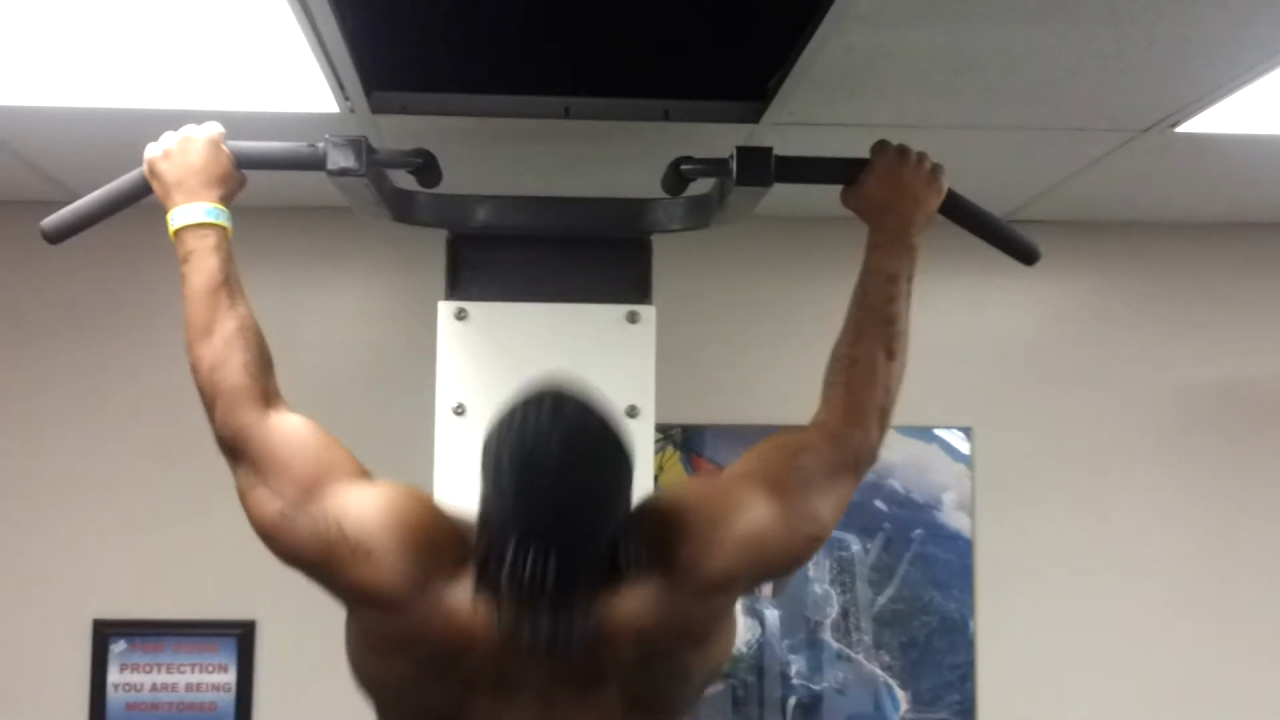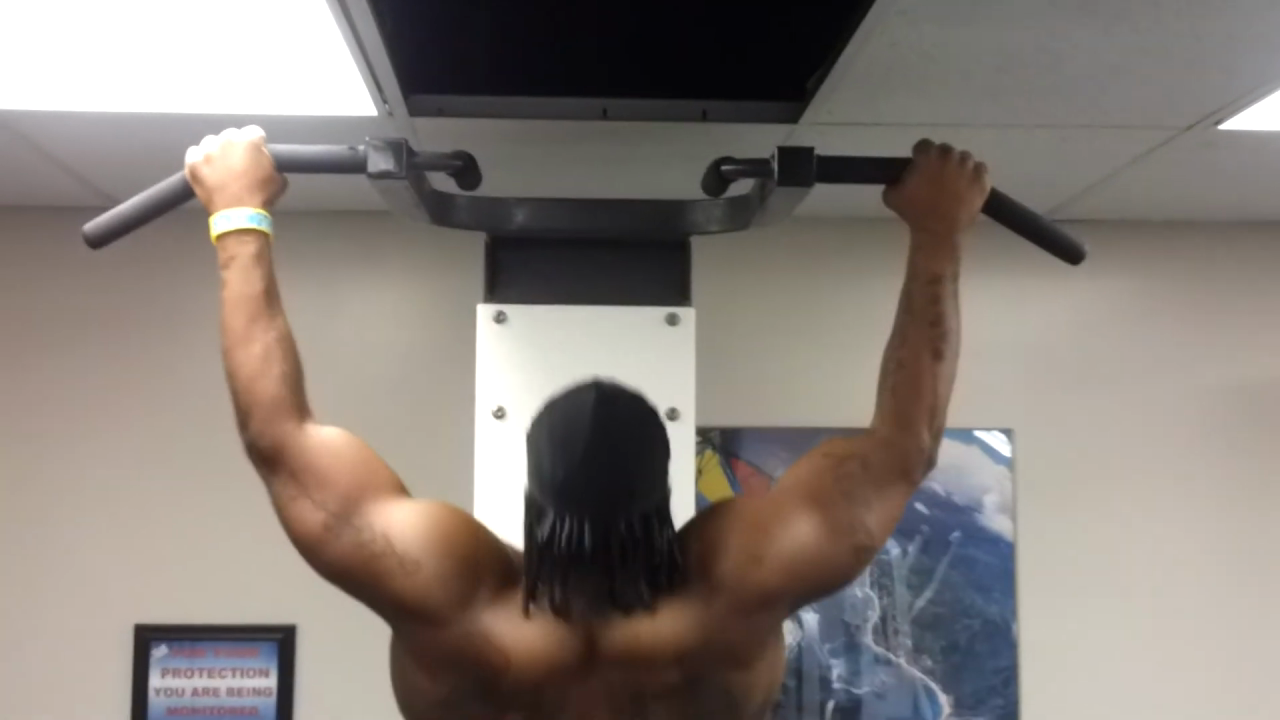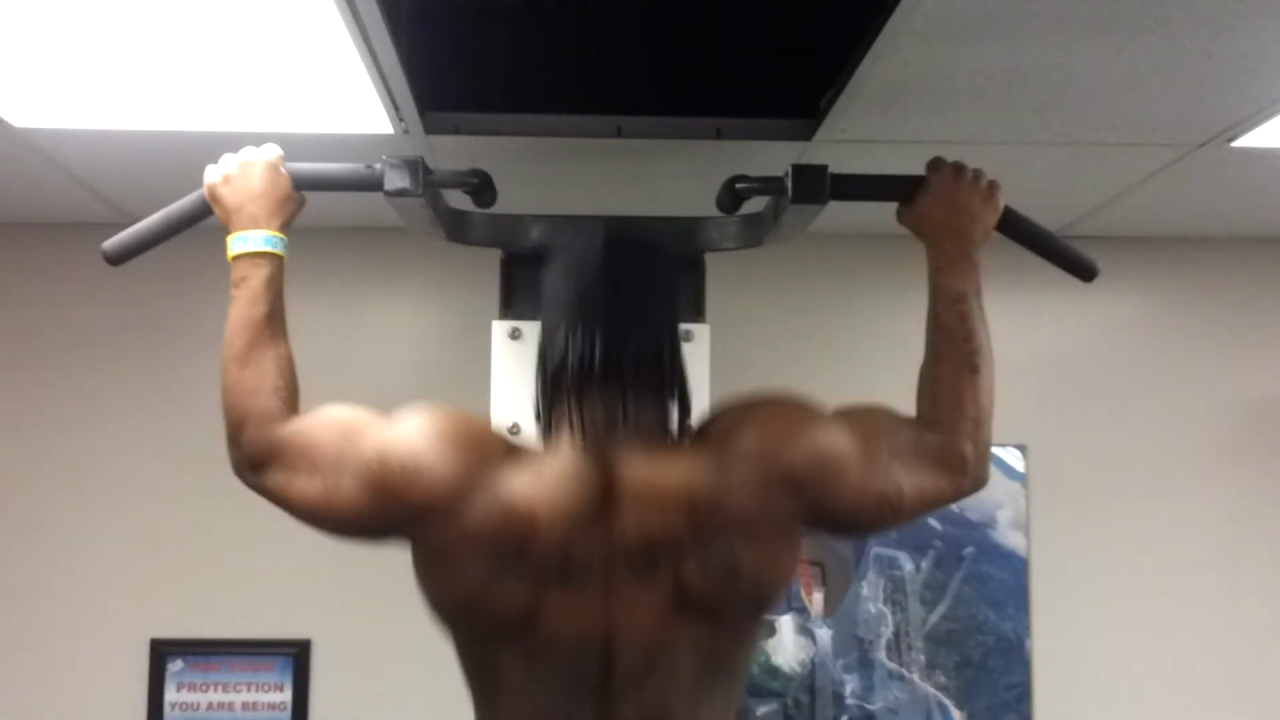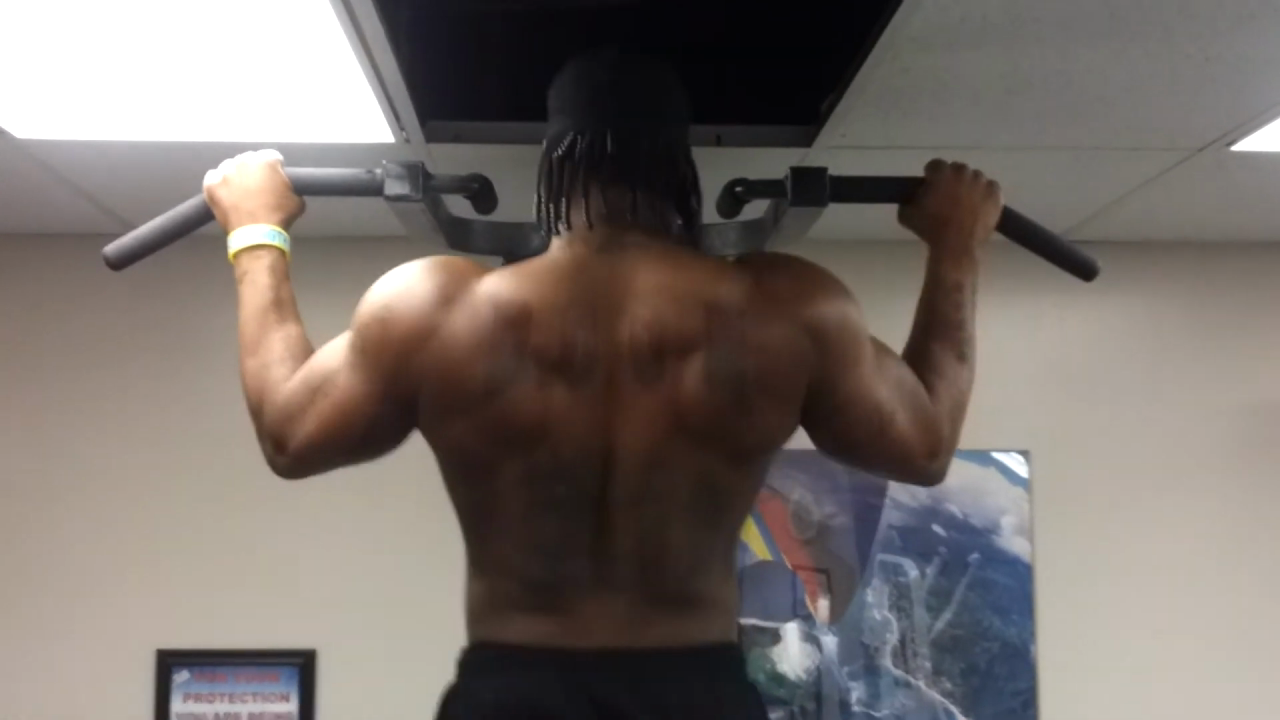
dt=1s
person 1, frame 1
left shoulder: (401, 586)
right shoulder: (685, 587)
left elbow: (246, 418)
right elbow: (846, 439)
left wrist: (199, 213)
right wrist: (892, 234)
person 1, frame 2
left shoulder: (448, 605)
right shoulder: (731, 606)
left elbow: (276, 433)
right elbow: (904, 445)
left wrist: (240, 218)
right wrist: (935, 235)
person 1, frame 3
left shoulder: (451, 481)
right shoulder: (760, 470)
left elbow: (259, 444)
right elbow: (957, 456)
left wrist: (255, 237)
right wrist: (953, 252)
person 1, frame 4
left shoulder: (432, 308)
right shoulder: (784, 311)
left elbow: (285, 434)
right elbow: (927, 444)
left wrist: (258, 230)
right wrist: (954, 243)
